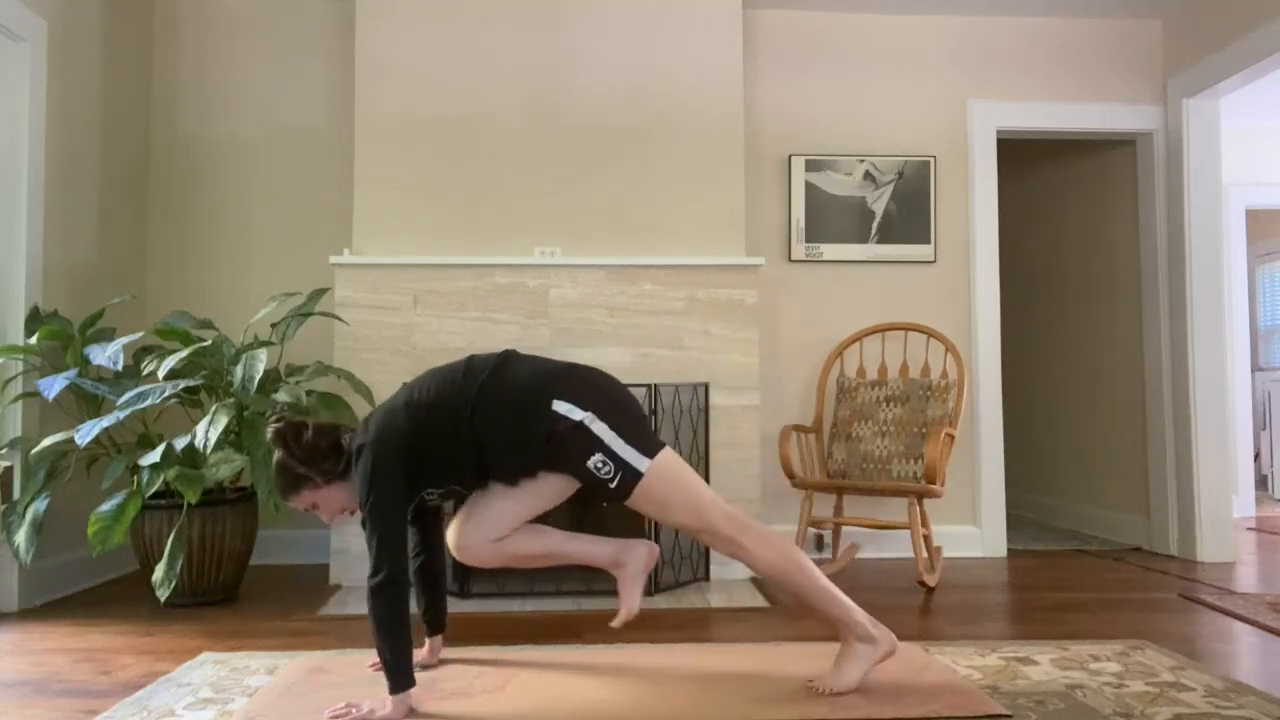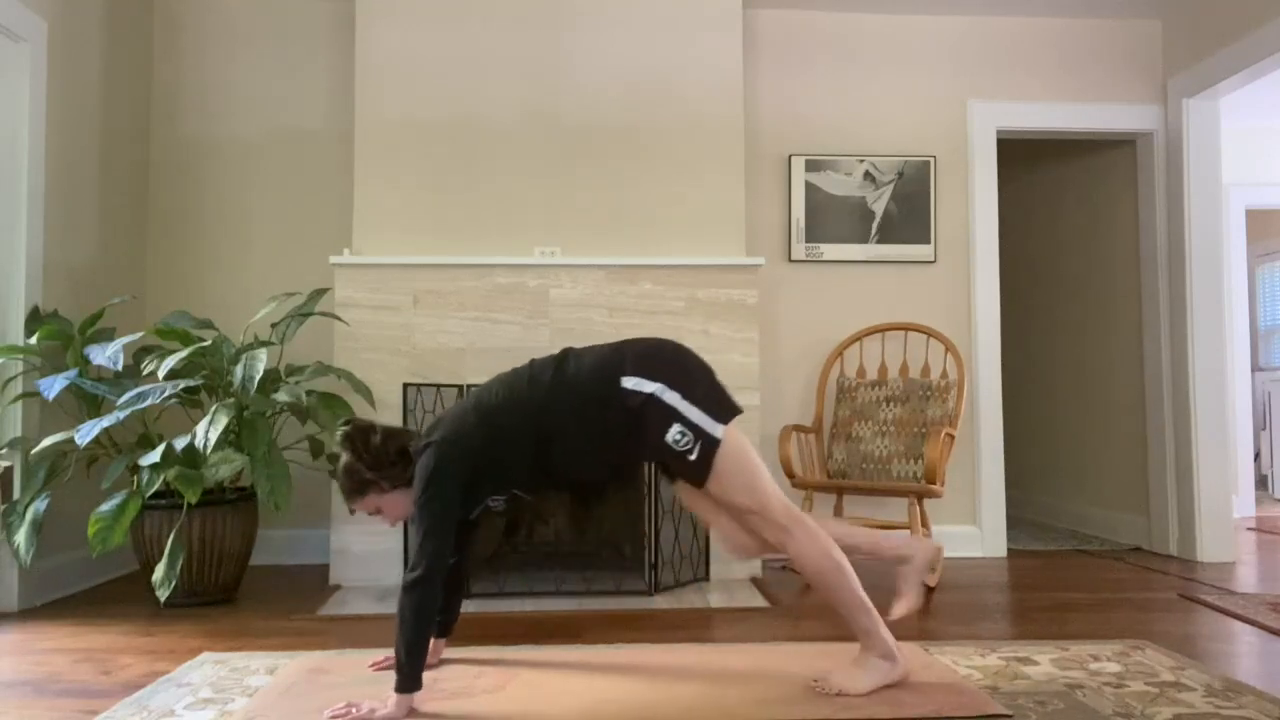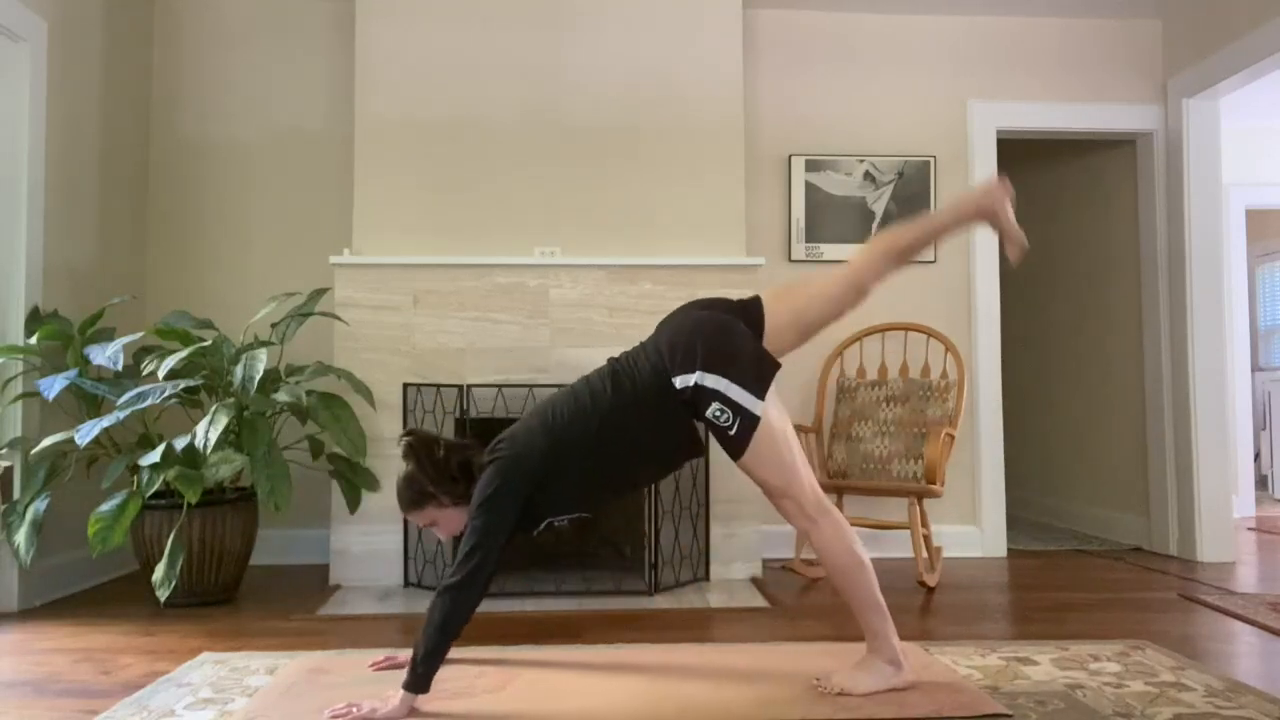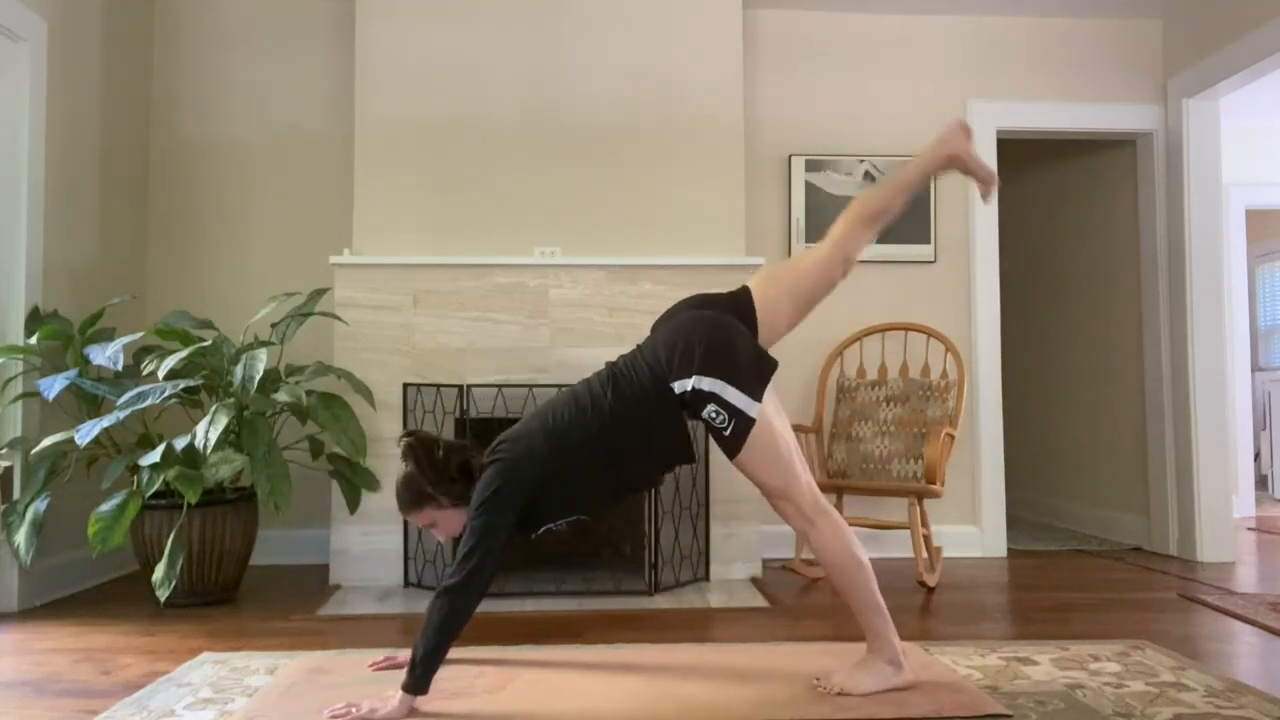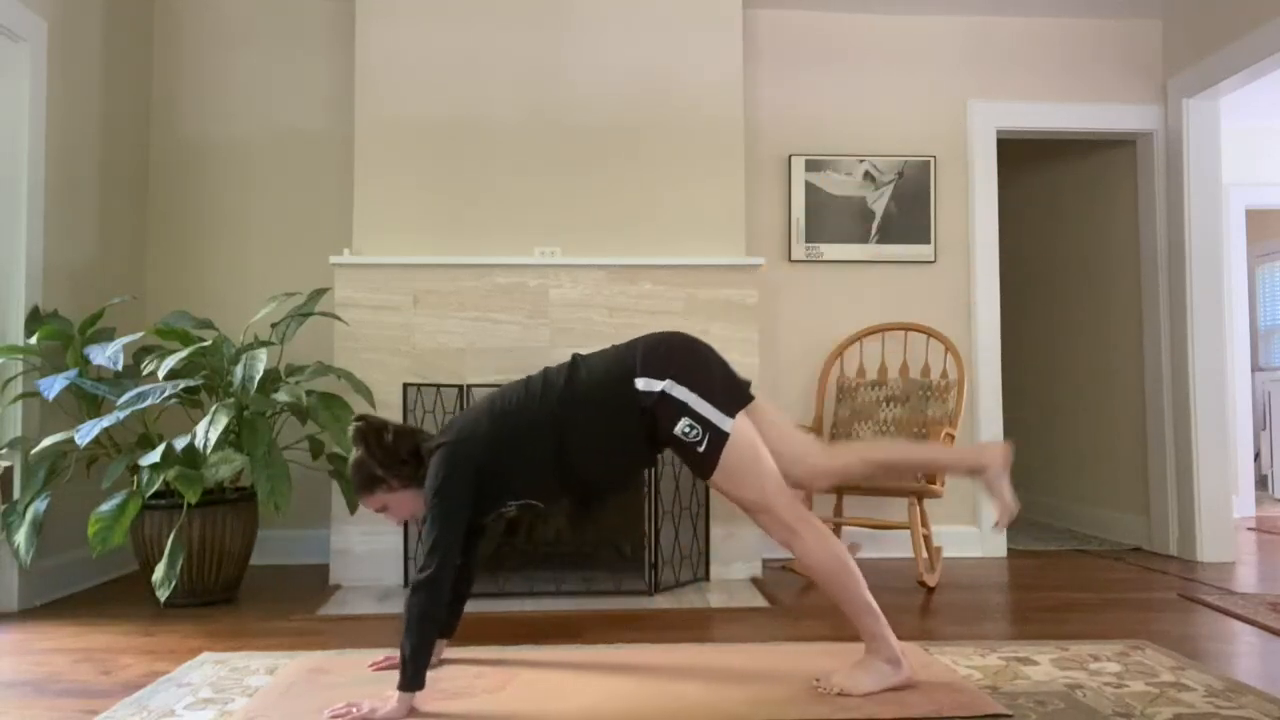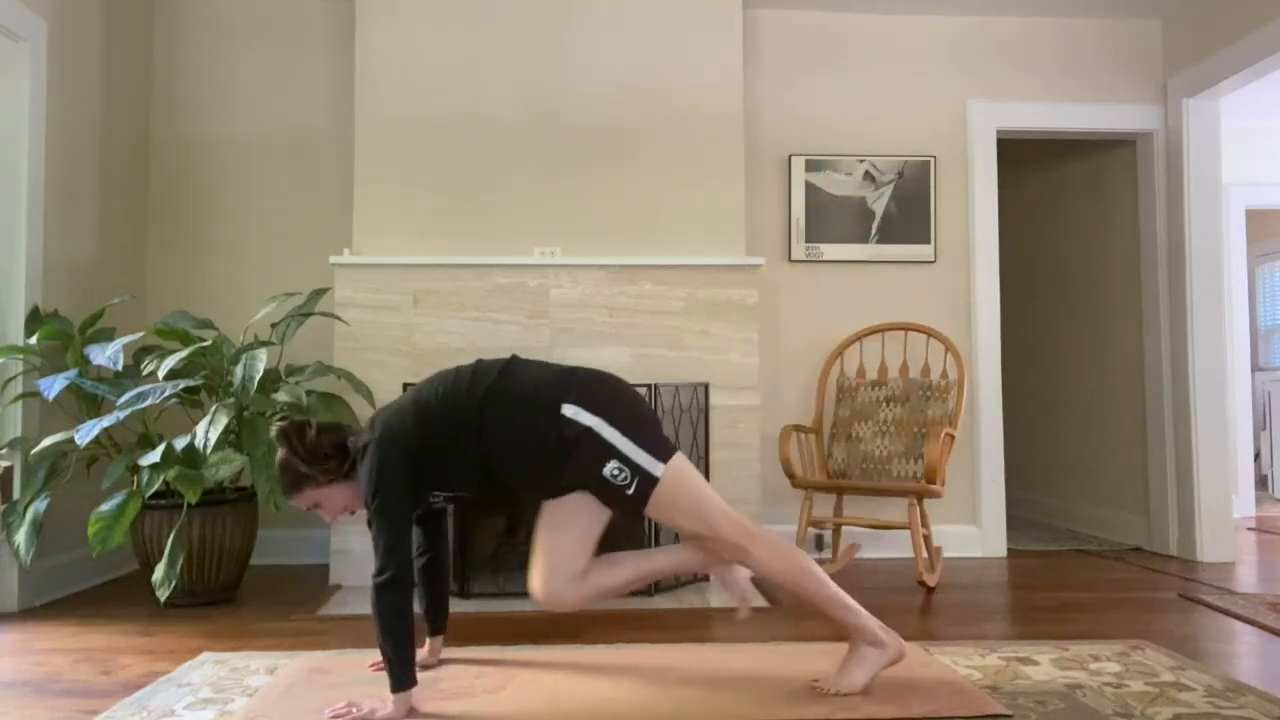
dt=0.4s
person 1, frame 1
left shoulder: (375, 456)
right shoulder: (395, 450)
left elbow: (387, 575)
right elbow: (424, 541)
right wrist: (434, 640)
left hip: (570, 410)
right hip: (556, 422)
left knee: (719, 525)
right knee: (468, 540)
left ankle: (863, 634)
right ankle: (618, 554)
person 1, frame 2
left shoulder: (438, 462)
right shoulder: (450, 460)
left elbow: (425, 573)
right elbow: (456, 549)
right wrist: (435, 641)
left hip: (645, 388)
right hip: (637, 398)
left knee: (773, 517)
right knee: (750, 532)
left ankle: (881, 651)
right ankle: (904, 550)
person 1, frame 3
left shoulder: (504, 481)
right shoulder: (499, 474)
left elbow: (464, 583)
right elbow: (471, 574)
right wrist: (427, 644)
left hip: (702, 371)
right hip: (698, 341)
left knee: (809, 513)
right knee: (860, 270)
left ankle: (888, 659)
right ankle: (981, 202)
person 1, frame 4
left shoulder: (501, 484)
right shoulder: (494, 471)
left elbow: (461, 586)
right elbow: (466, 580)
right wrist: (424, 652)
left hip: (696, 368)
right hip: (692, 342)
left knee: (806, 510)
right knee: (839, 249)
left ankle: (888, 659)
right ankle: (944, 150)
person 1, frame 5
left shoulder: (451, 463)
right shoulder: (463, 460)
left elbow: (433, 574)
right elbow: (461, 557)
right wrist: (432, 641)
left hip: (659, 378)
right hip: (659, 379)
left knee: (783, 516)
right knee: (822, 468)
left ankle: (886, 656)
right ankle: (979, 458)
person 1, frame 6
left shoulder: (380, 453)
right shoulder: (403, 452)
left elbow: (392, 572)
right elbow: (430, 538)
right wrist: (435, 638)
left hip: (582, 417)
right hip: (573, 430)
left knee: (726, 532)
right knee: (554, 591)
left ankle: (873, 638)
right ankle: (707, 557)
